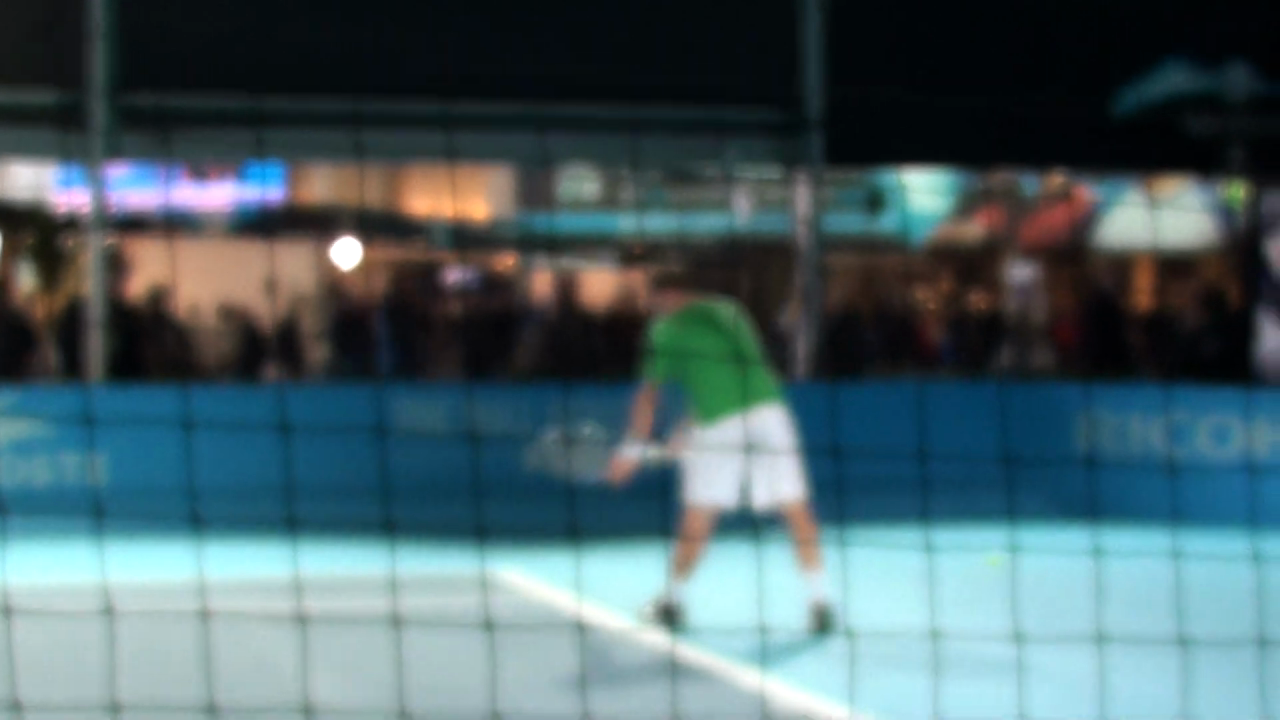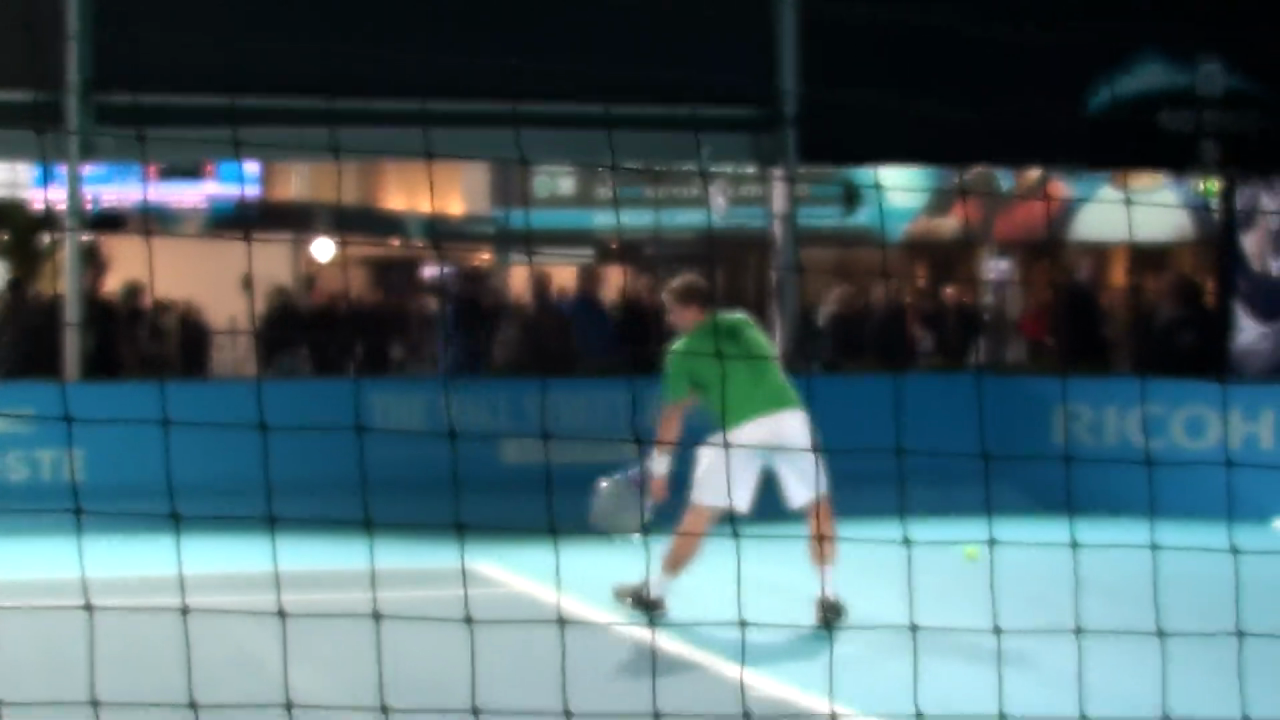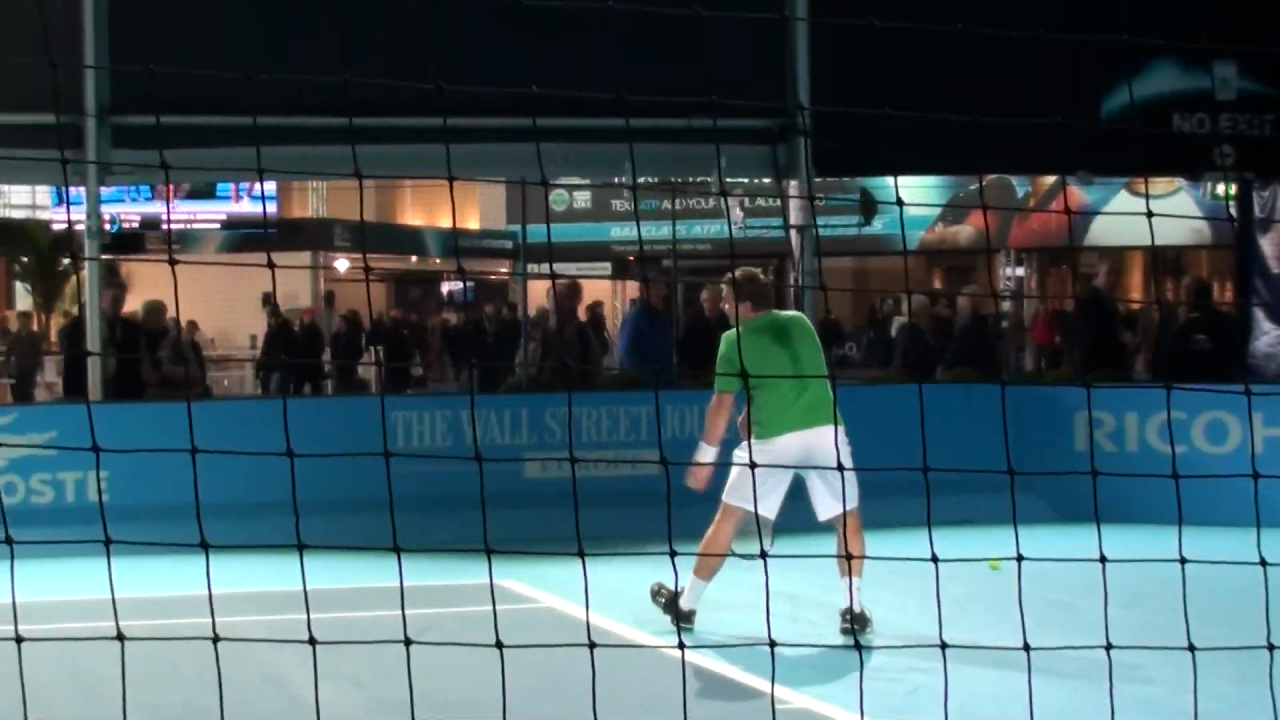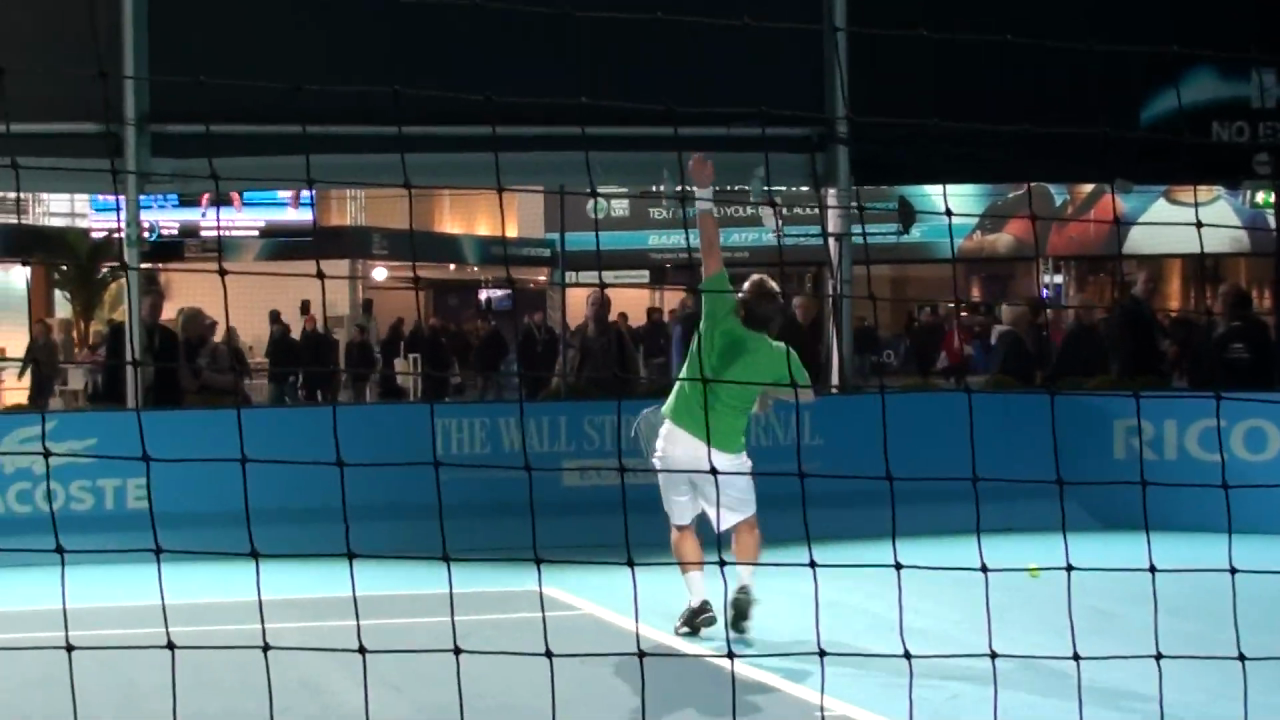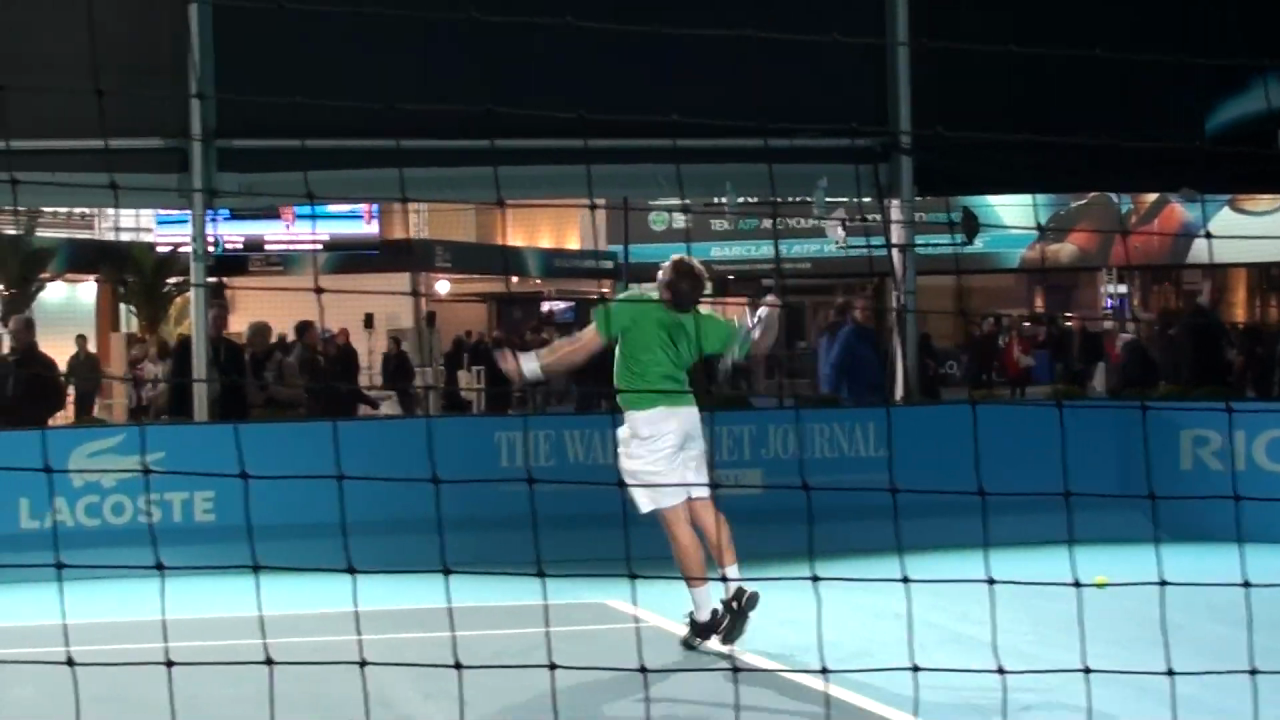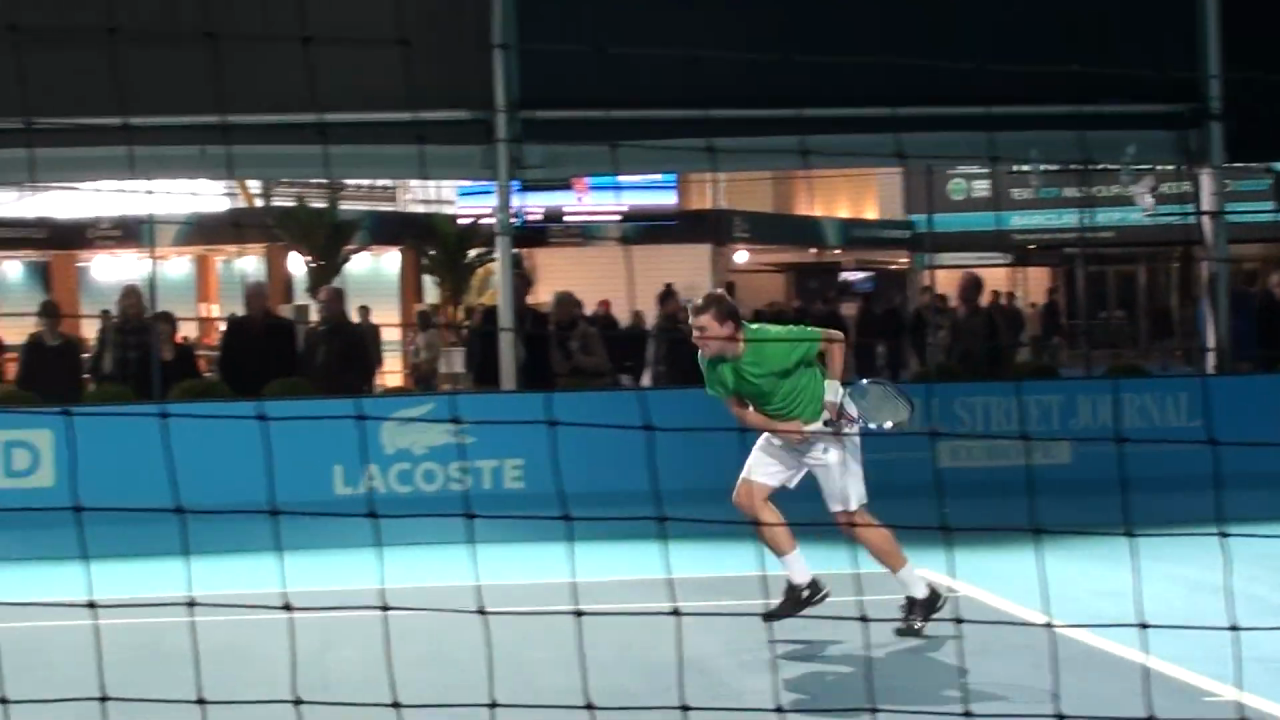
dt=0.5s
person 1, frame 1
left shoulder: (667, 331)
right shoulder: (730, 312)
left elbow: (649, 395)
left wrist: (631, 448)
right wrist: (693, 428)
left hip: (720, 424)
right hip: (768, 412)
left knee: (698, 516)
right knee: (797, 511)
left ankle: (671, 603)
right ankle: (819, 602)
person 1, frame 2
left shoulder: (682, 352)
right shoulder: (743, 323)
left elbow: (672, 417)
left wrist: (658, 468)
right wrist: (686, 401)
left hip: (741, 430)
right hip: (789, 418)
left knee: (698, 517)
right knee: (818, 509)
left ankle: (652, 594)
right ankle: (828, 599)
person 1, frame 3
left shoulder: (734, 340)
right shoulder: (800, 323)
left elbow: (722, 405)
left wrist: (704, 458)
left hip: (771, 440)
right hip: (825, 433)
left knee: (727, 518)
right knee: (849, 519)
left ankle: (684, 602)
right ankle: (853, 609)
person 1, frame 4
left shoulder: (720, 316)
right shoulder: (778, 355)
left elbow: (710, 252)
right elbow: (807, 394)
left wrist: (704, 193)
left hip: (676, 442)
right hip: (724, 454)
left knee: (682, 526)
right knee: (746, 526)
left ankle: (697, 603)
right ankle: (742, 590)
person 1, frame 5
left shoulder: (634, 306)
right shoulder: (701, 324)
left elbow: (578, 350)
right elbow: (759, 343)
left wrist: (527, 364)
right wrist: (767, 314)
left hip: (648, 422)
right hip: (682, 418)
left knee: (674, 520)
right knee: (702, 508)
left ankle: (705, 613)
right ankle: (735, 589)
person 1, frame 6
left shoulder: (779, 339)
right shoulder: (710, 361)
left elbow: (833, 339)
right elbow: (738, 408)
left wrist: (834, 394)
right wrist: (778, 426)
left hip: (825, 425)
right hip: (784, 431)
left knee: (850, 518)
right knee: (746, 497)
left ankle: (922, 595)
right ankle: (803, 583)
